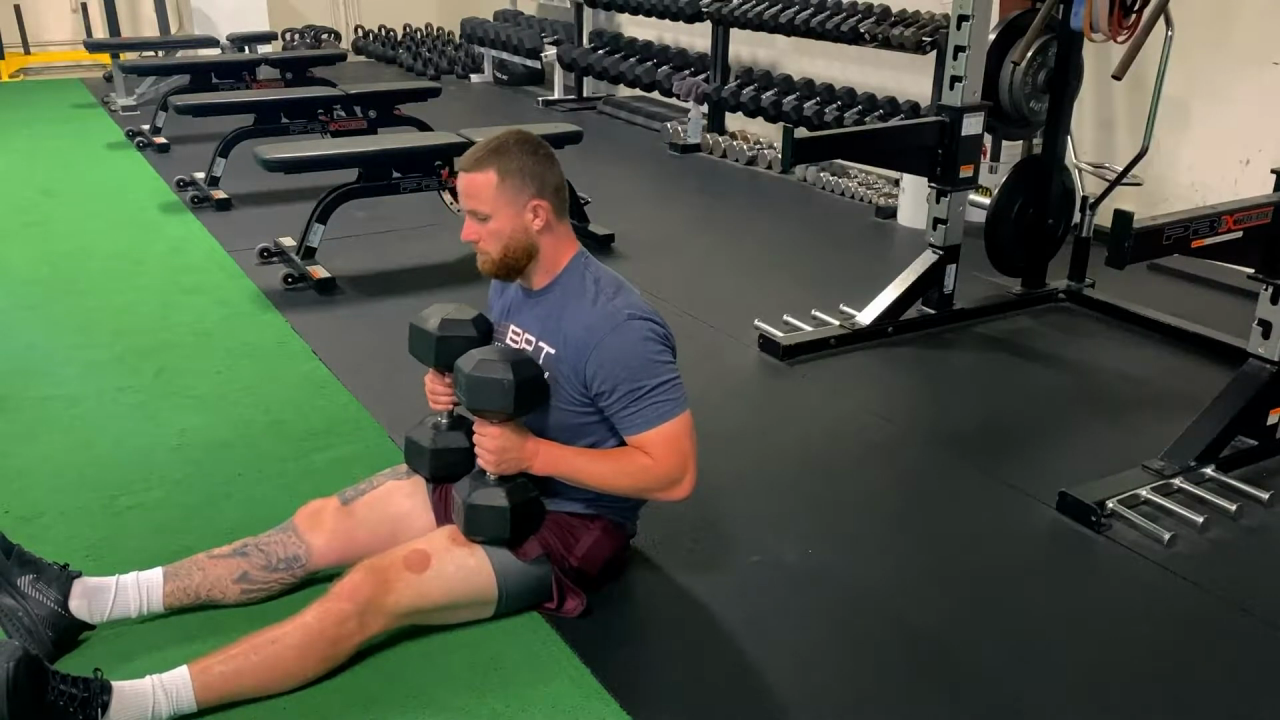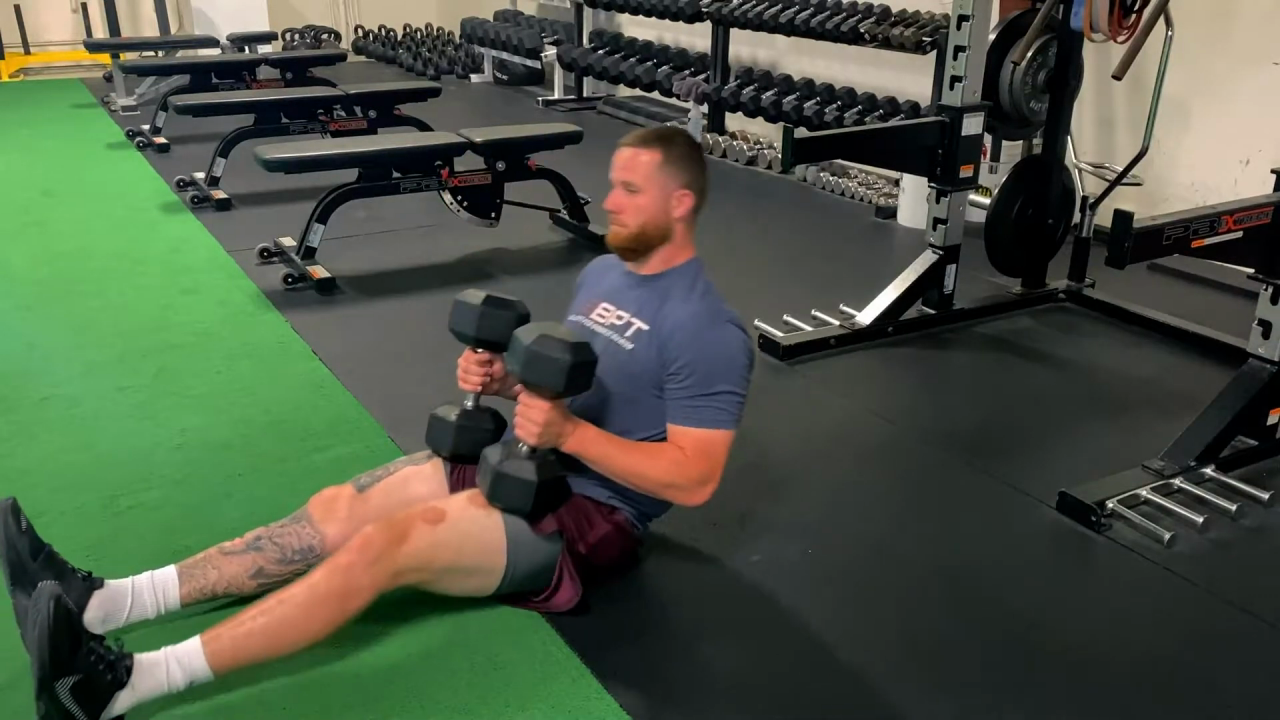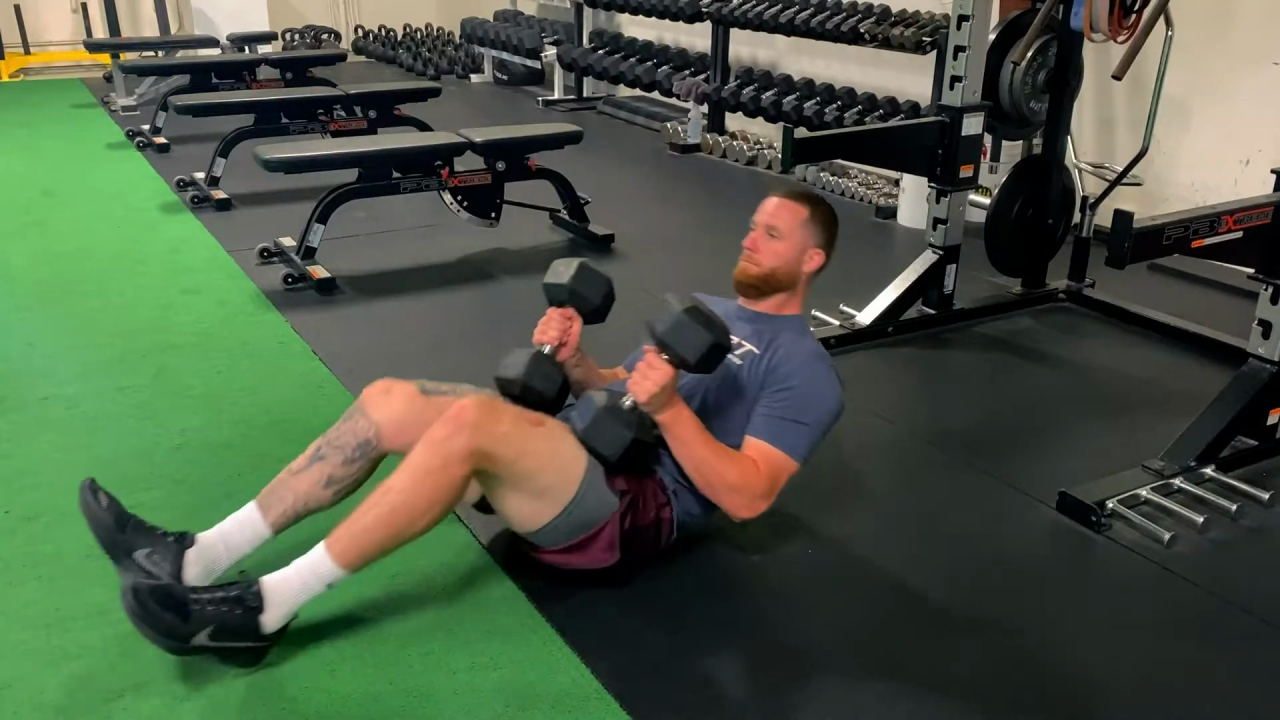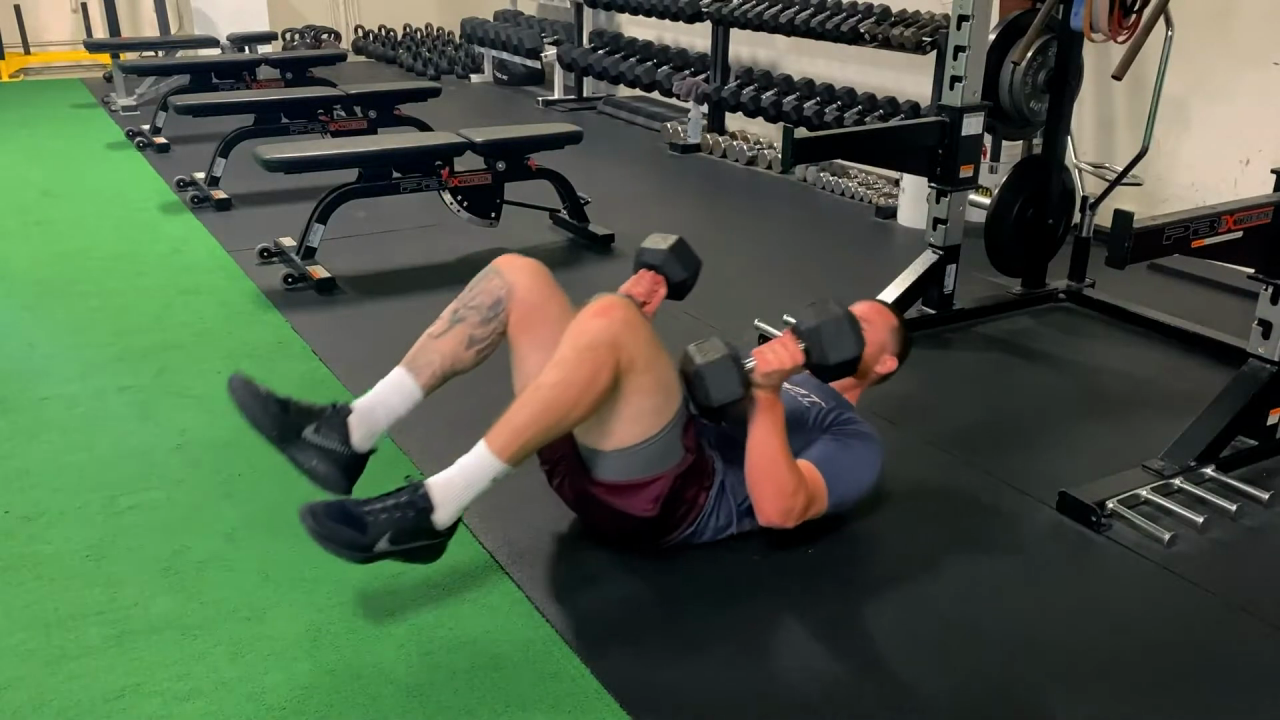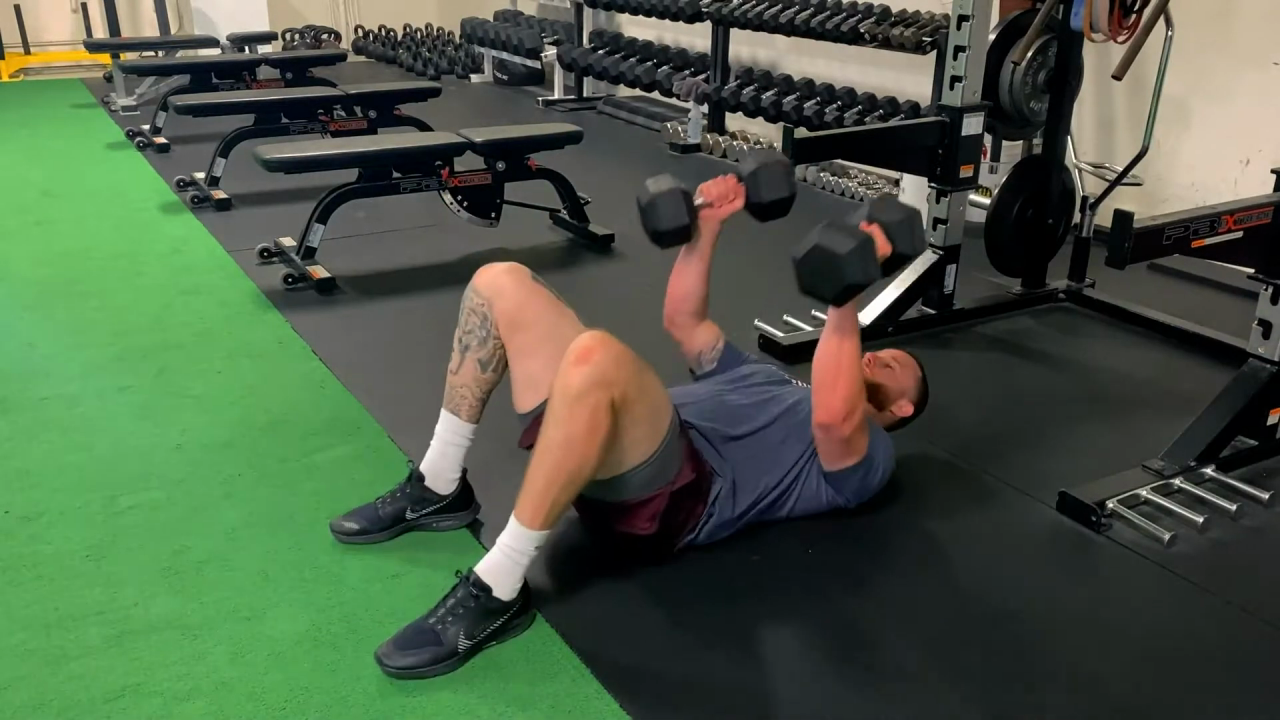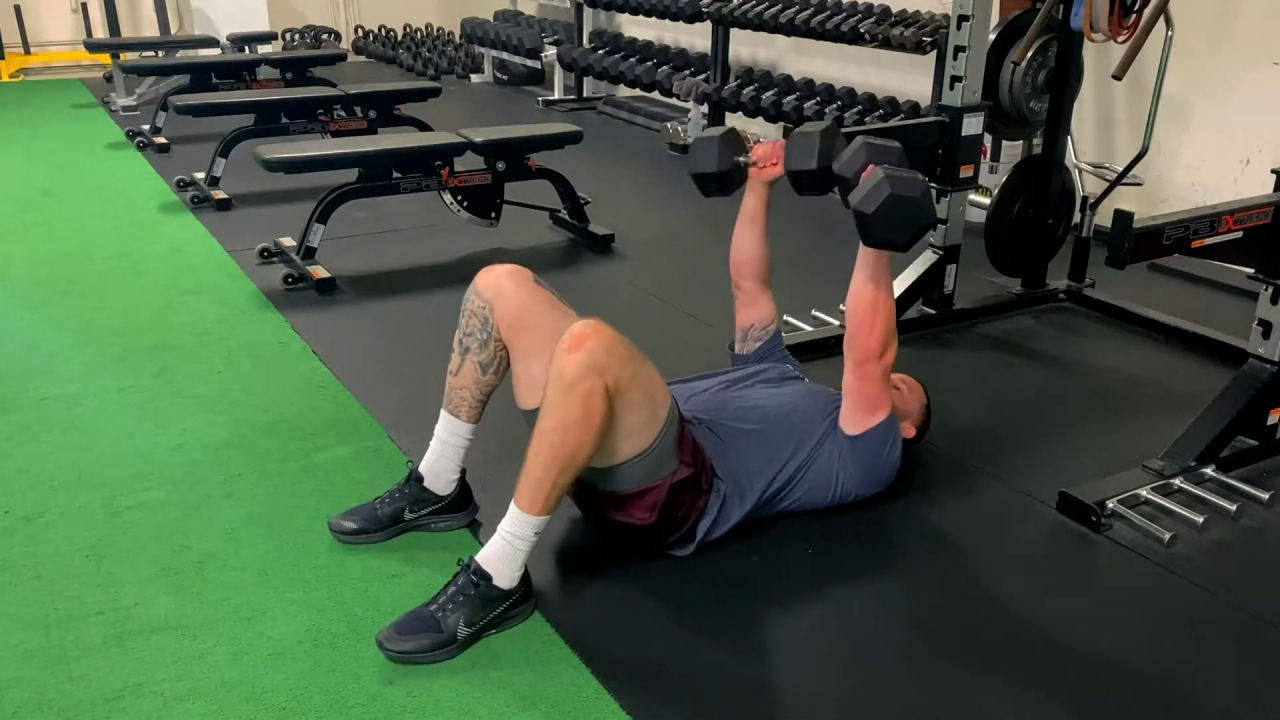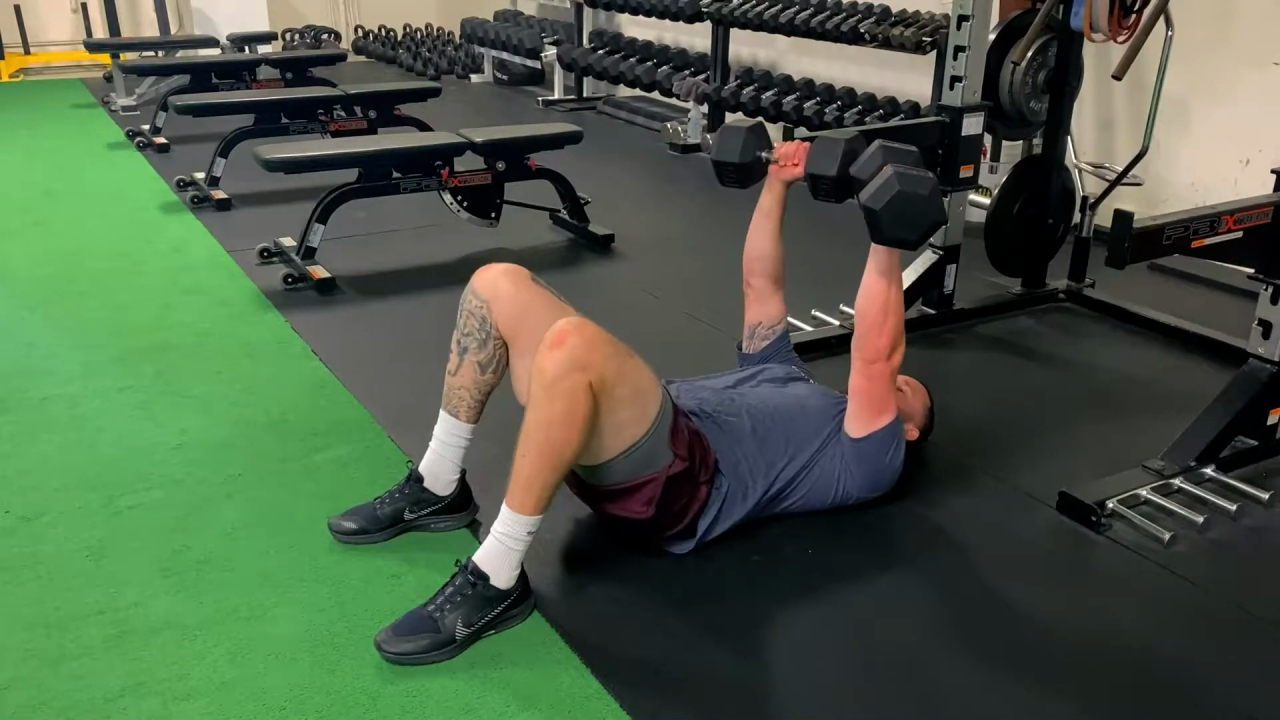
dt=0.4s
person 1, frame 1
left shoulder: (617, 330)
right shoulder: (512, 277)
left elbow: (673, 474)
left wrist: (535, 453)
right wrist: (459, 386)
left hip: (568, 522)
right hip: (494, 475)
left knee: (371, 591)
right knee: (321, 525)
right ankle: (84, 601)
person 1, frame 2
left shoulder: (707, 331)
right shoulder: (603, 272)
left elbow: (694, 480)
left wrist: (569, 433)
right wrist: (502, 378)
left hip: (587, 515)
left knee: (385, 544)
right knee: (333, 512)
right ankle: (102, 605)
person 1, frame 3
left shoulder: (805, 371)
right shoulder: (704, 307)
left elbow: (747, 495)
left wrist: (669, 407)
right wrist: (575, 362)
left hip: (634, 503)
right hip: (577, 444)
left knee: (469, 425)
right knee: (386, 404)
left ankle: (262, 610)
right ankle: (200, 558)
person 1, frame 4
left shoulder: (853, 443)
right shoulder: (774, 353)
left elbow: (777, 510)
left wrist: (767, 394)
right wrist: (643, 322)
left hip: (664, 495)
right hip: (590, 457)
left knee: (605, 316)
right knee: (517, 276)
left ankle: (433, 509)
right ankle: (350, 433)
person 1, frame 5
left shoulder: (866, 455)
right shoulder: (769, 378)
left elbow: (833, 412)
right elbow: (683, 320)
left wrist: (845, 297)
right wrist: (706, 226)
left hip: (669, 494)
right hip: (597, 453)
left knee: (592, 356)
right knee: (500, 283)
left ankle: (498, 589)
right ankle: (438, 488)
person 1, frame 6
left shoulder: (867, 457)
right shoulder: (784, 380)
left elbow: (867, 350)
right elbow: (748, 285)
right wrist: (757, 187)
left hip: (667, 487)
right hip: (604, 451)
left knee: (589, 344)
right knee: (502, 286)
left ankle: (498, 579)
right ankle: (438, 488)
person 1, frame 7
left shoulder: (869, 459)
right shoulder: (791, 380)
left elbow: (876, 352)
right elbow: (761, 283)
left wrist: (885, 238)
right wrist: (776, 185)
left hip: (675, 478)
right hip: (612, 439)
left knee: (572, 343)
right knee: (498, 285)
left ankle: (495, 580)
right ankle: (437, 487)
